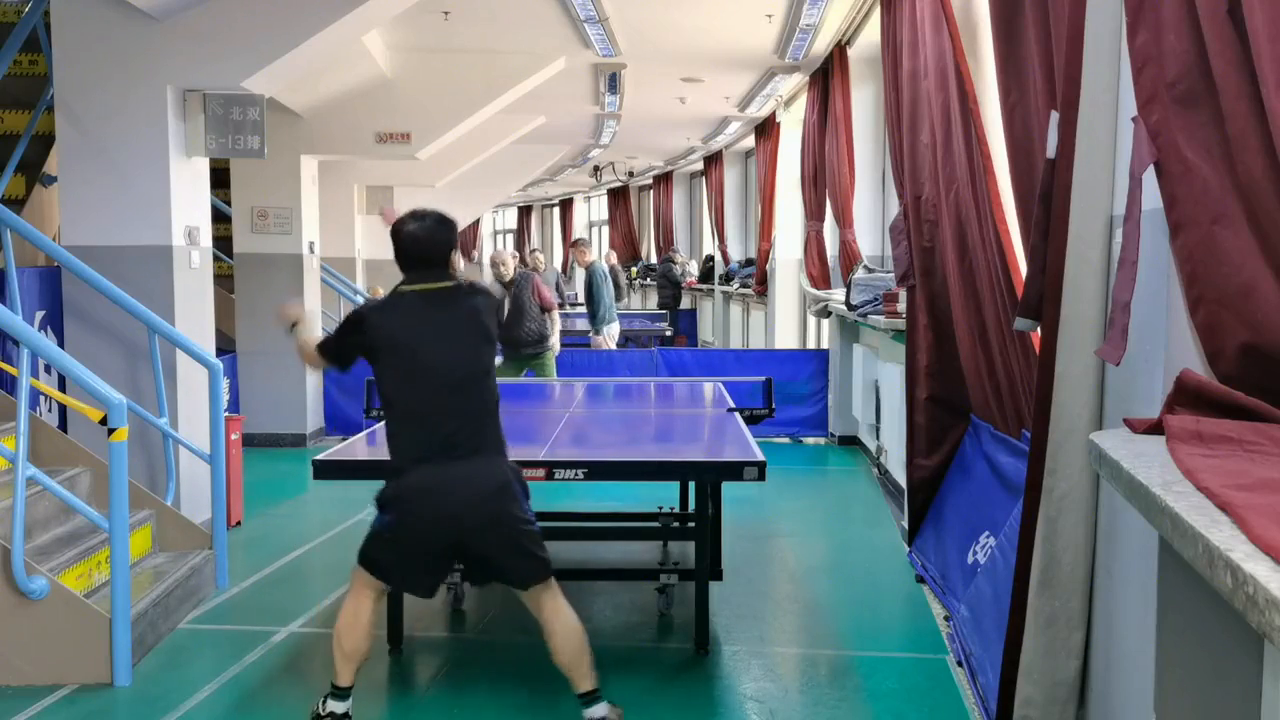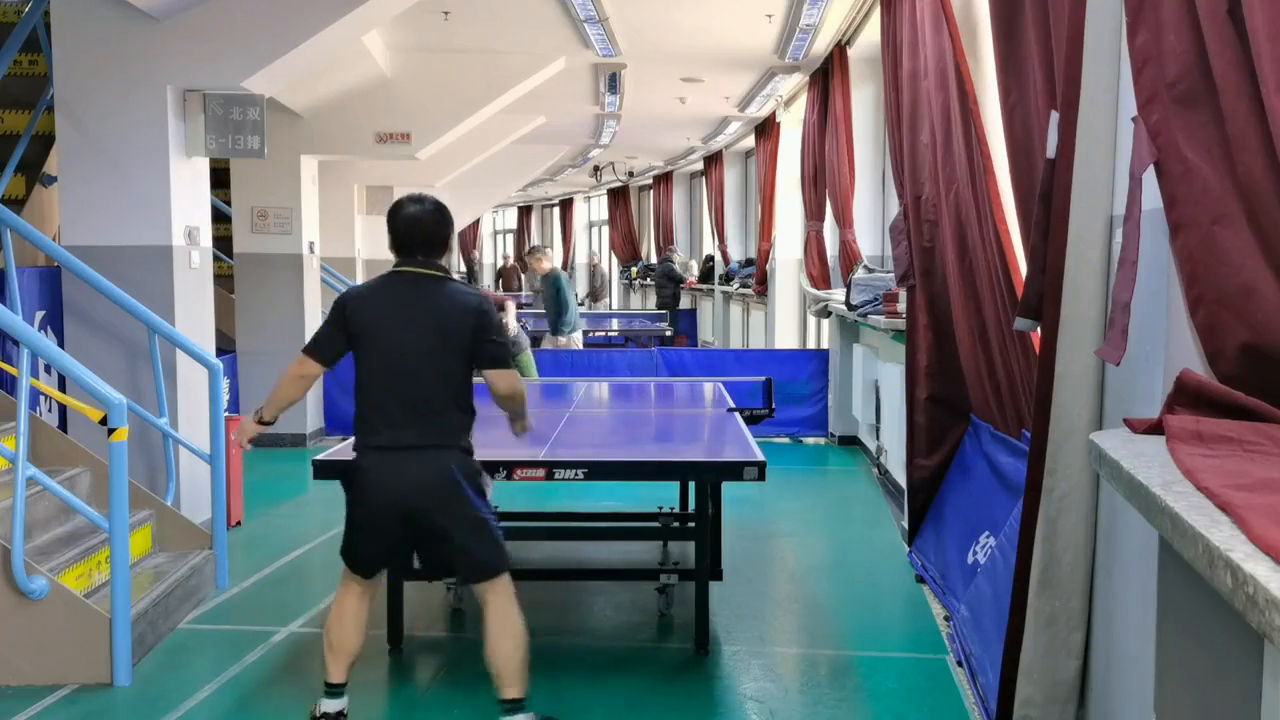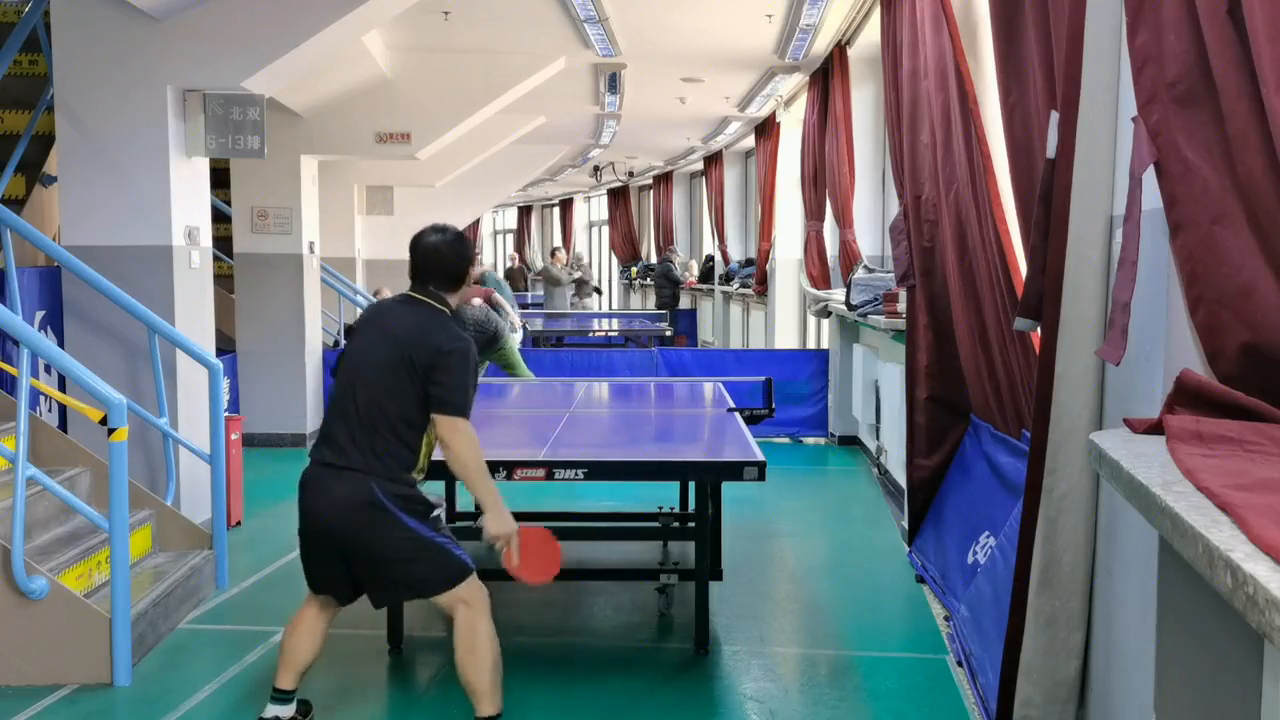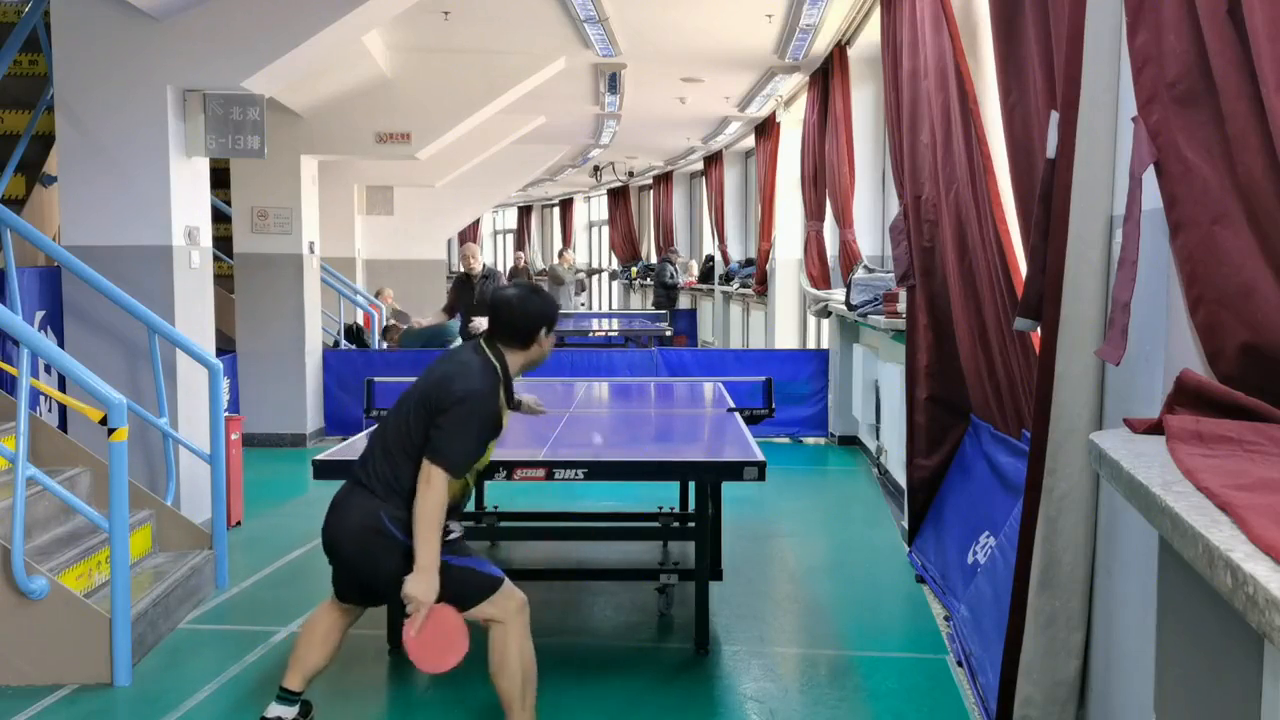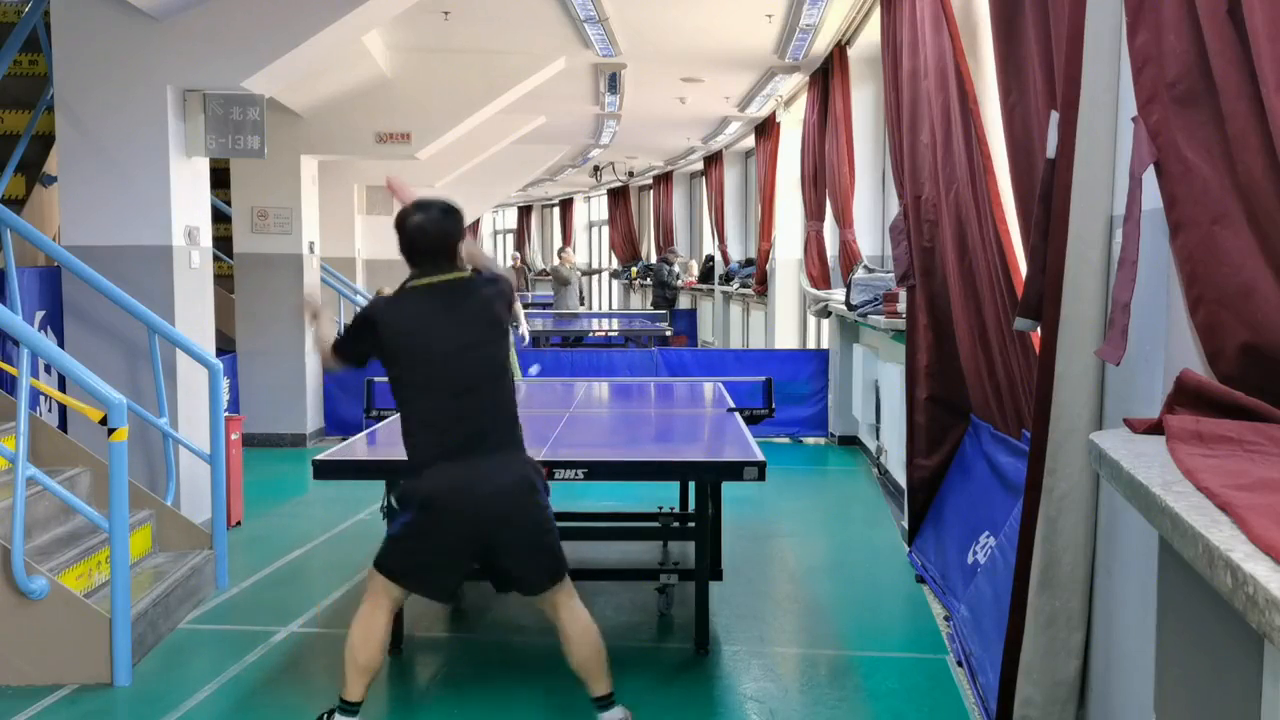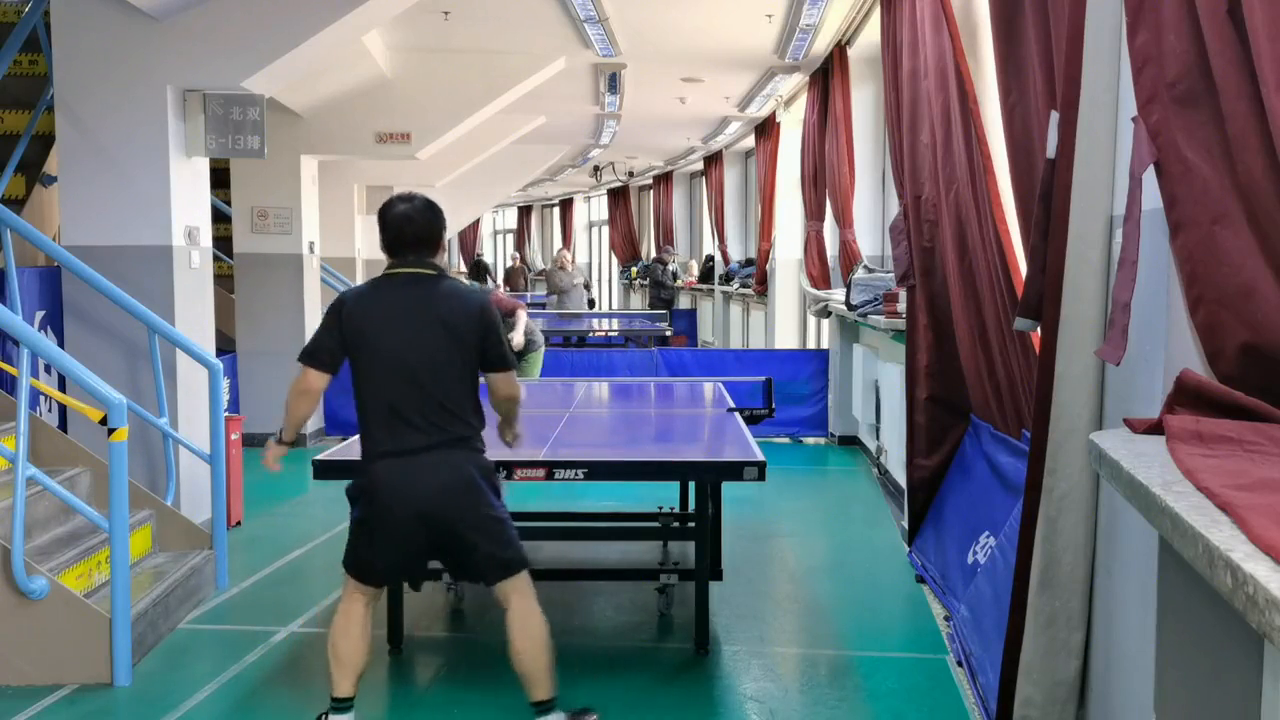
dt=0.4s
person 1, frame 1
left shoulder: (376, 319)
right shoulder: (479, 303)
left elbow: (317, 356)
left wrist: (297, 322)
left hip: (420, 493)
right hip: (491, 486)
left knee: (364, 589)
right knee: (546, 599)
person 1, frame 2
left shoulder: (357, 301)
right shoulder: (473, 307)
left elbow: (304, 371)
right elbow: (506, 387)
left wrist: (262, 418)
right wrist: (520, 420)
left hip: (376, 473)
right hip: (446, 474)
left knee: (357, 584)
right knee: (497, 592)
person 1, frame 3
left shoulder: (378, 315)
right shoulder: (451, 343)
right elbow: (453, 434)
right wrist: (494, 508)
left hip: (320, 489)
right hip: (375, 499)
left knee: (324, 600)
right knee: (471, 601)
person 1, frame 4
left shoulder: (470, 358)
right shoulder: (476, 395)
right elbow: (433, 482)
left wrist: (513, 402)
right wrist: (426, 570)
left hip: (349, 514)
right hip: (385, 526)
left knee: (343, 607)
right knee: (509, 611)
person 1, frame 5
left shoulder: (385, 316)
right shoulder: (490, 293)
left elbow: (336, 357)
left wrist: (317, 317)
left hip: (439, 494)
right hip: (511, 484)
left knee: (380, 597)
right knee: (560, 602)
person 1, frame 6
left shoulder: (352, 304)
right shoulder: (472, 304)
left elbow: (309, 384)
right elbow: (505, 390)
left wrist: (283, 438)
right wrist: (508, 425)
left hip: (388, 481)
right hip: (460, 477)
left knee: (358, 594)
right knee: (517, 593)
